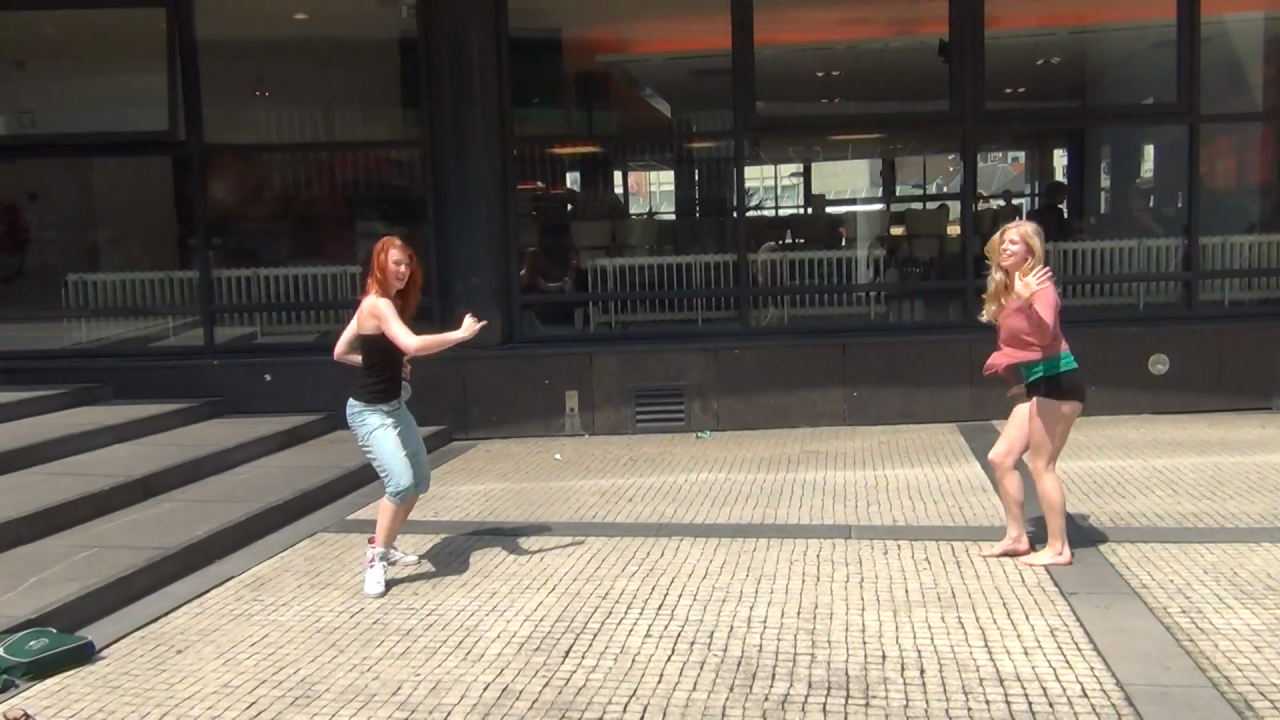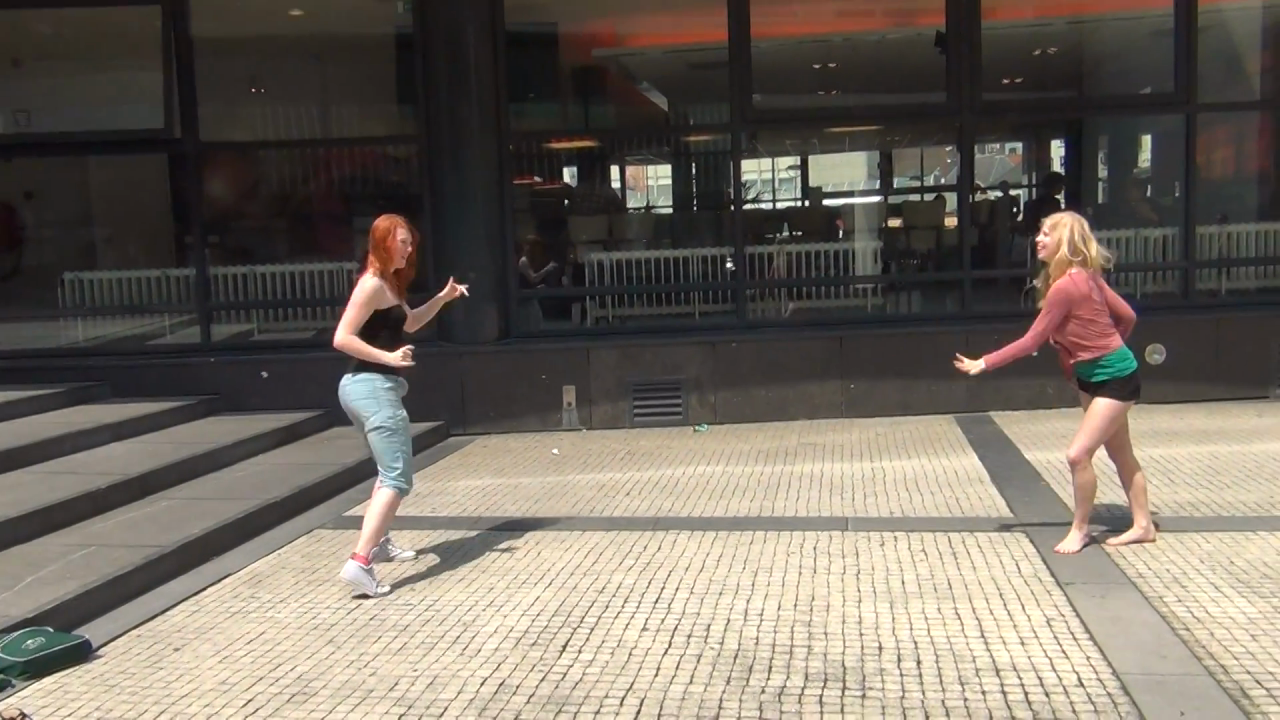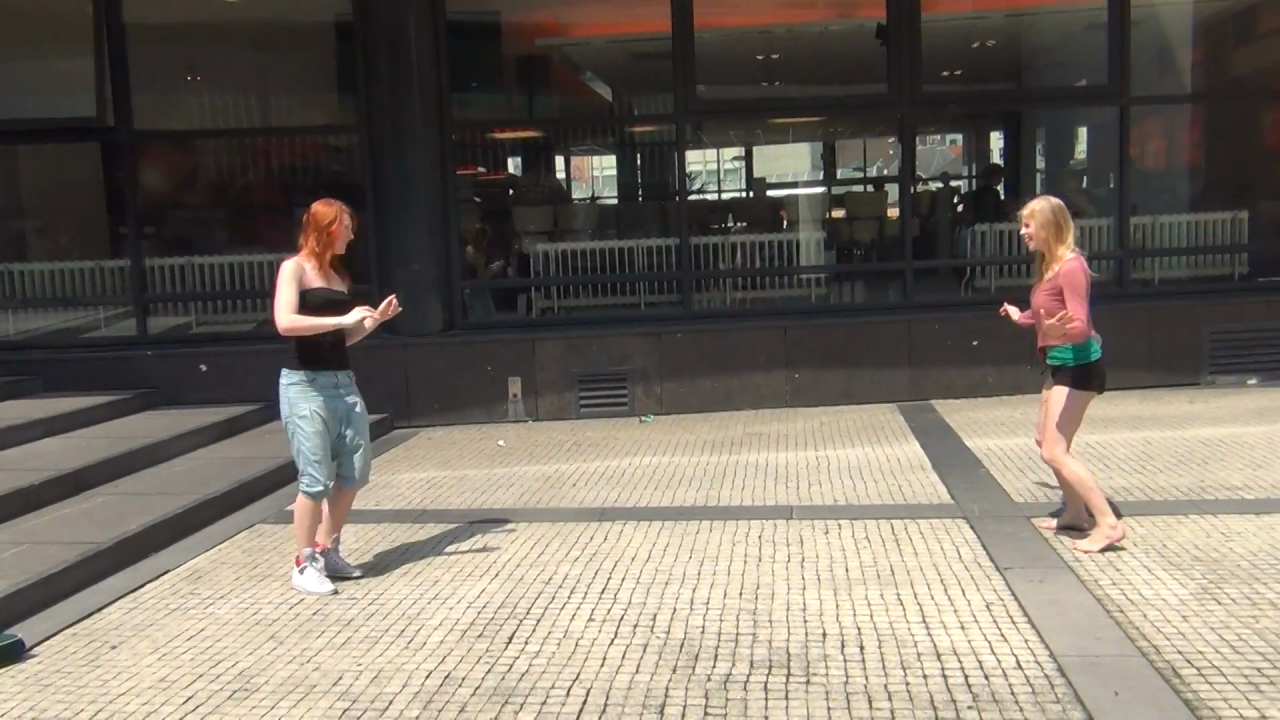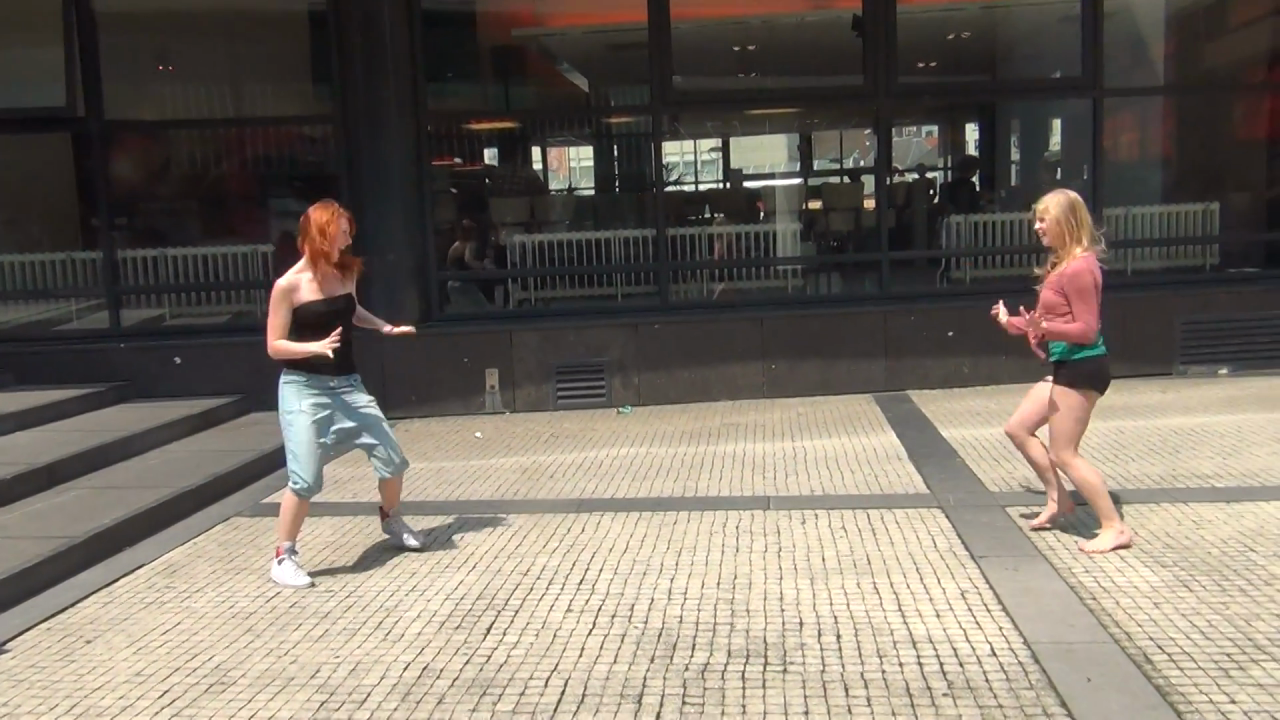
dt=0.4s
person 1, frame 1
left shoulder: (381, 303)
right shoulder: (378, 305)
left elbow: (340, 353)
right elbow: (413, 346)
right wrist: (461, 333)
left hip: (392, 407)
right hip: (370, 411)
left knee: (417, 478)
right knee: (401, 483)
left ankle: (384, 546)
right ankle: (374, 558)
person 1, frame 2
left shoulder: (389, 282)
right shoulder: (372, 284)
left elbow: (405, 324)
right elbow: (342, 338)
left wrist: (442, 298)
right wrist: (389, 358)
left hip: (363, 387)
right hip: (373, 388)
left knee: (390, 471)
right knee: (397, 477)
left ankle: (378, 542)
right ankle: (359, 562)
person 1, frame 3
left shoulder: (337, 274)
right shoulder: (293, 268)
right elbow: (285, 323)
left wrist: (373, 319)
right wrist: (343, 319)
left hip: (343, 384)
right hip: (304, 386)
left knee: (352, 475)
right knee: (316, 480)
left ankle: (327, 550)
right ankle: (304, 564)
person 1, frame 4
left shoulder: (346, 272)
right shoulder: (288, 285)
right elbow: (274, 346)
left wrist: (385, 327)
right wrist: (315, 348)
left hip: (348, 386)
right hip: (304, 390)
left knee: (392, 461)
right knee: (304, 479)
left ankle: (391, 520)
right ankle: (283, 558)
person 2, frame 1
left shoulder: (1039, 286)
right shoulder: (1002, 291)
left elbow: (1047, 333)
left wrist: (1028, 301)
right wrist: (1009, 370)
left hip: (1057, 381)
right hip: (1036, 384)
left knee: (1040, 465)
right knee: (1000, 459)
left ankle: (1058, 548)
right ankle: (1016, 537)
person 2, frame 2
left shoulder: (1065, 286)
right shoulder: (1086, 278)
left elbow: (1031, 341)
right elbow: (1128, 316)
left wrist: (984, 363)
left hip: (1114, 378)
right hip: (1095, 374)
left knee: (1078, 455)
right knee: (1120, 454)
left ankle: (1079, 528)
right ankle: (1142, 525)
person 2, frame 3
left shoulder: (1070, 268)
right shoulder: (1051, 266)
left elbow: (1079, 327)
left wrist: (1056, 329)
right wrist: (1022, 318)
left hip: (1076, 367)
right hip: (1061, 365)
left knee: (1053, 452)
right knee: (1045, 440)
left ankle: (1107, 524)
right ankle: (1075, 512)
person 2, frame 4
left shoulder: (1078, 267)
right shoulder: (1065, 264)
left elbow: (1087, 330)
left wrist: (1043, 327)
right wrist: (1014, 324)
left hip: (1082, 367)
right hip: (1065, 365)
left knee: (1062, 454)
right knee: (1016, 429)
left ankle: (1115, 528)
right ankle: (1057, 499)
